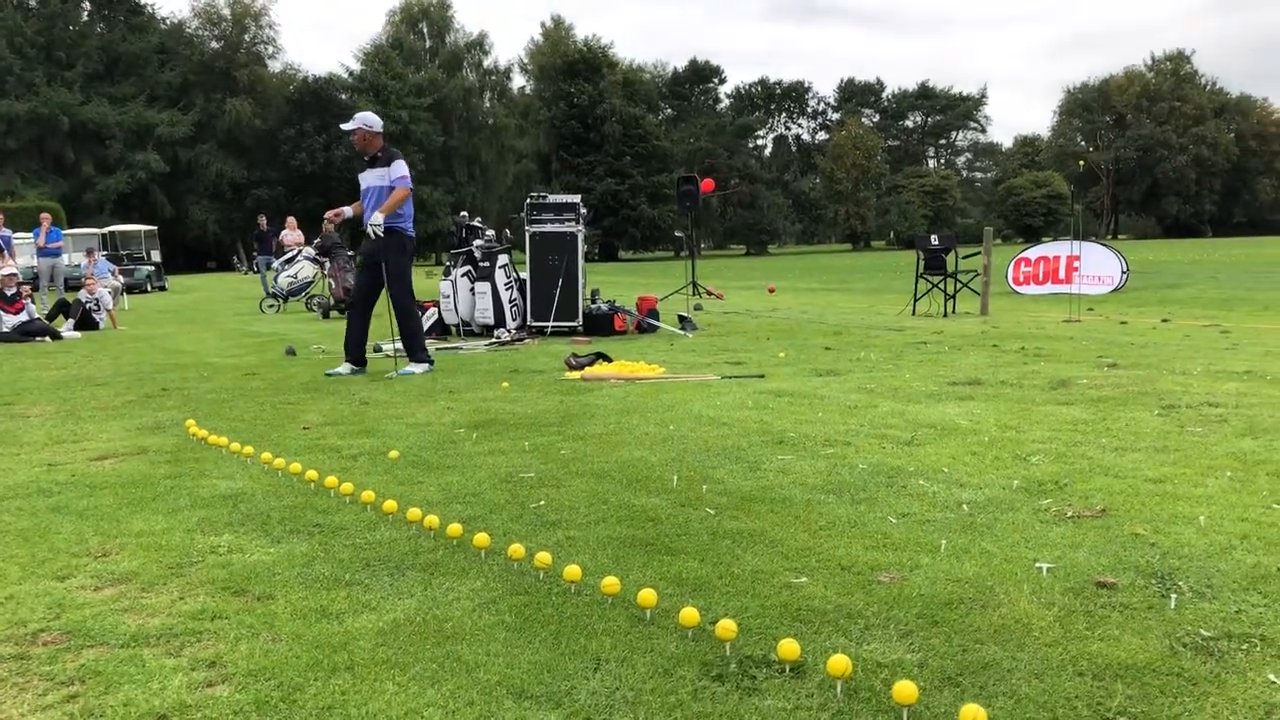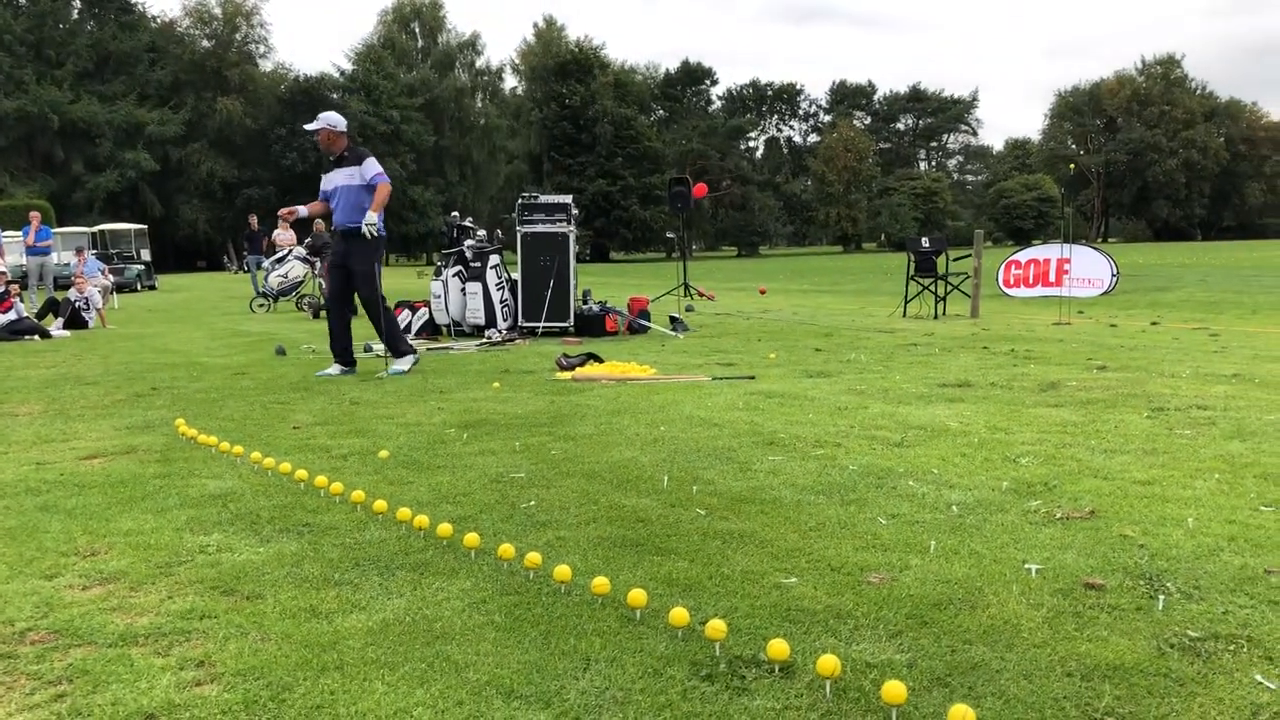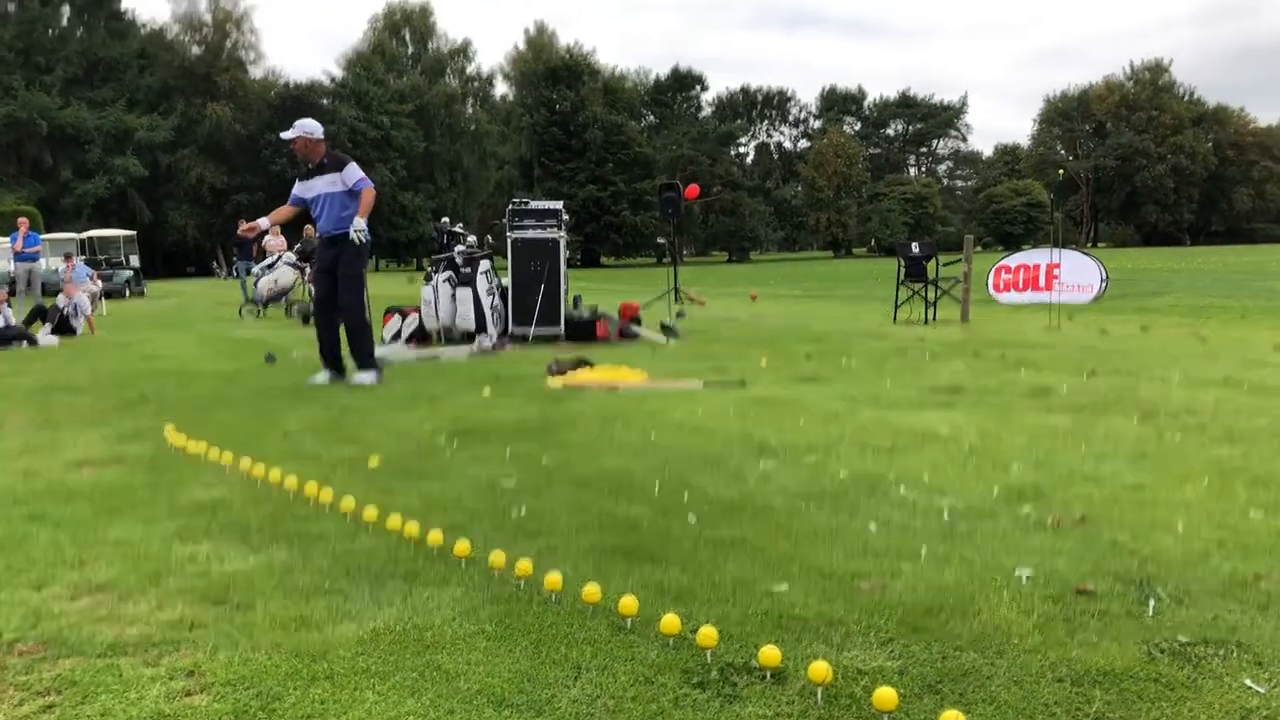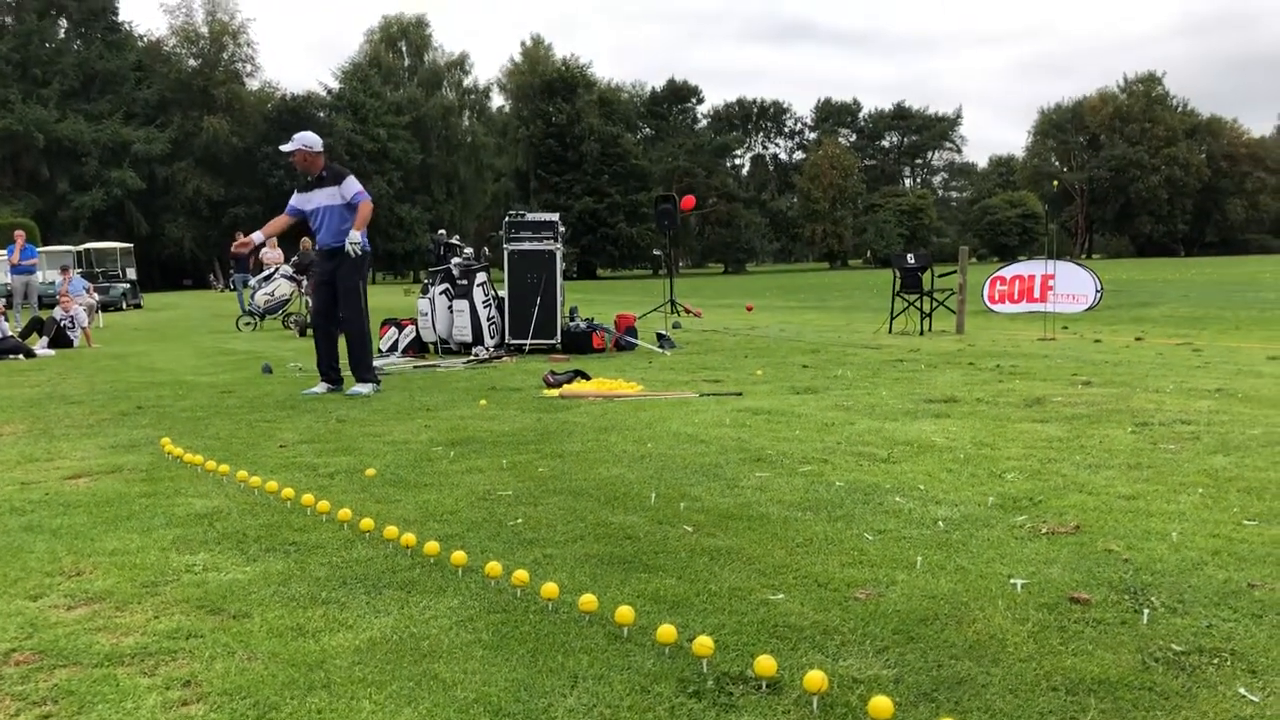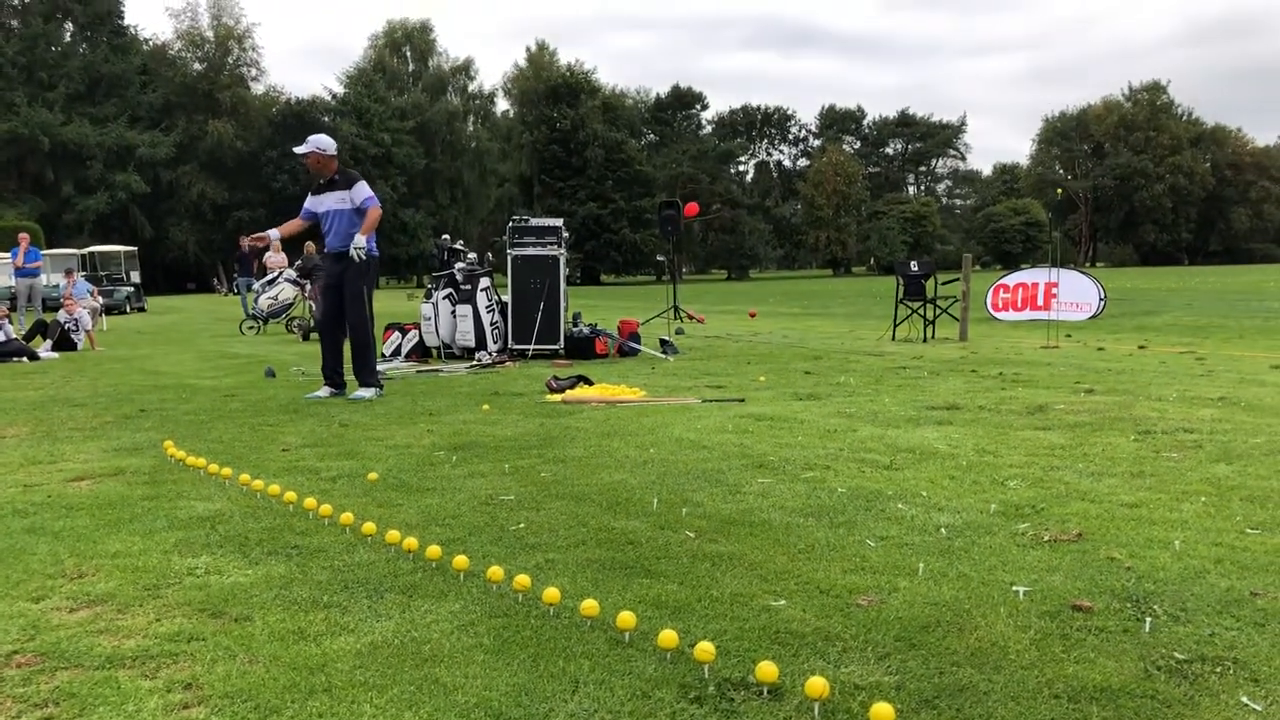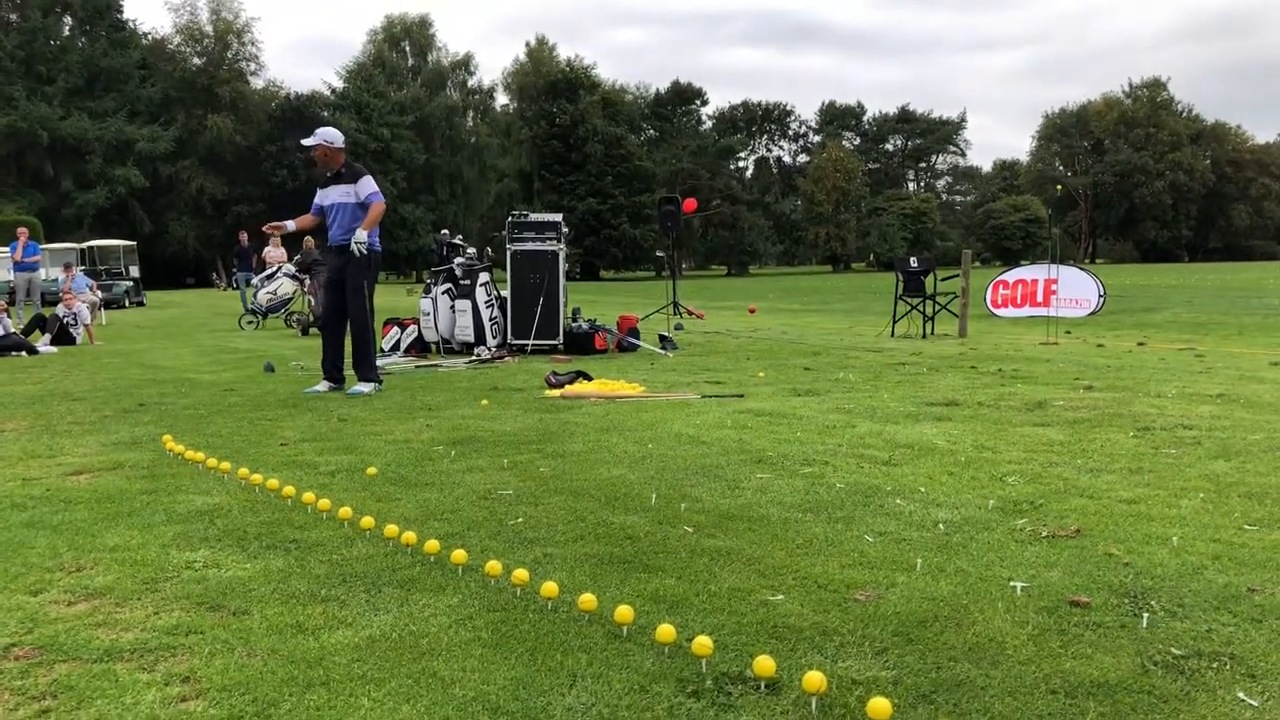
dt=0.3s
person 1, frame 1
left shoulder: (393, 160)
right shoulder: (366, 167)
left elbow: (403, 190)
left wrist: (381, 214)
right wrist: (346, 212)
left hip: (396, 238)
right hip: (371, 240)
left knee: (401, 300)
right knee: (359, 300)
left ankle: (420, 359)
right ankle: (355, 361)
person 1, frame 2
left shoulder: (362, 159)
right shoulder: (330, 169)
left elbow: (384, 186)
right elbow: (325, 203)
left wrist: (372, 213)
right wrist: (300, 211)
left hip: (366, 238)
right hip: (341, 239)
left knee: (371, 298)
right knee: (336, 302)
left ankle: (404, 353)
right ankle: (344, 362)
person 1, frame 3
left shoulder: (342, 164)
right shoulder: (305, 177)
left elbow: (368, 191)
right elbow: (291, 208)
left wrist: (360, 220)
right wrist: (260, 224)
left hip: (351, 242)
right hip: (325, 245)
left knee: (351, 306)
right knee: (323, 307)
left ankle: (368, 367)
right ankle: (333, 367)
person 1, frame 4
left shoulder: (340, 177)
right shoulder: (304, 189)
left elbow: (366, 204)
right elbow: (286, 218)
left wrist: (355, 232)
right wrist: (255, 238)
left hip: (351, 254)
right hip: (324, 257)
left knee: (353, 318)
right knee: (321, 319)
left ankle: (367, 379)
right ankle: (330, 379)
person 1, frame 5
left shoulder: (352, 181)
right shoulder: (317, 190)
left elbow: (375, 210)
right elbow: (302, 221)
left wrist: (361, 237)
right wrist: (270, 235)
left hip: (358, 259)
right hip: (333, 260)
left knee: (358, 322)
right knee: (328, 322)
left ankle: (370, 384)
right ankle: (333, 383)
person 1, frame 6
left shoulder: (358, 175)
right shoulder: (325, 183)
left elbow: (379, 205)
right elbow: (315, 217)
left wrist: (362, 232)
right wrist: (287, 226)
left hip: (362, 253)
right hip: (336, 254)
left knee: (359, 317)
right knee: (330, 317)
left ankle: (369, 378)
right ankle: (332, 378)
